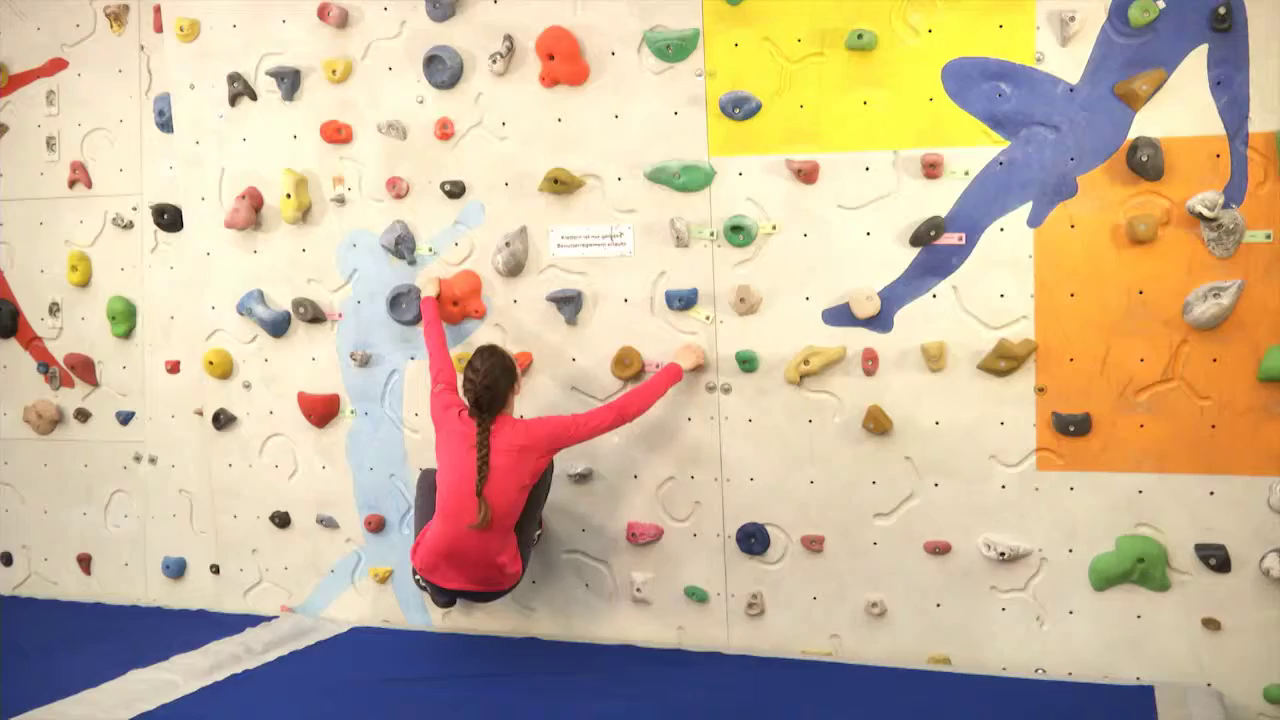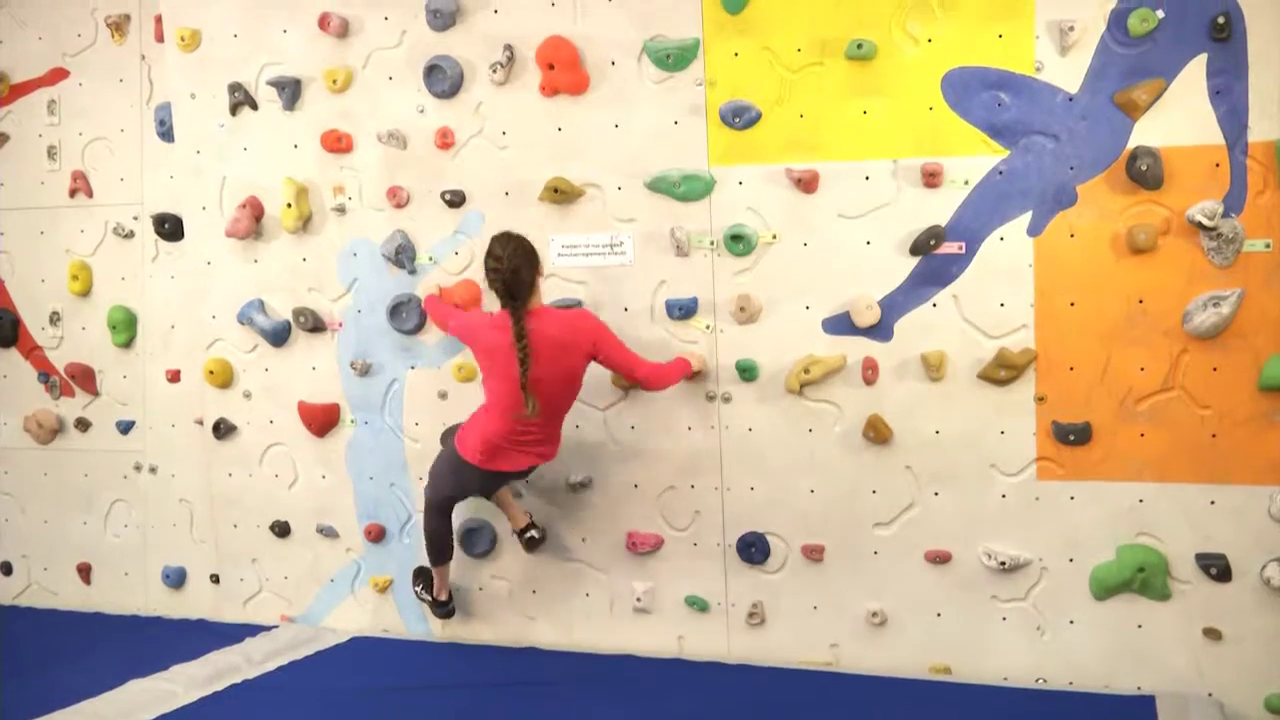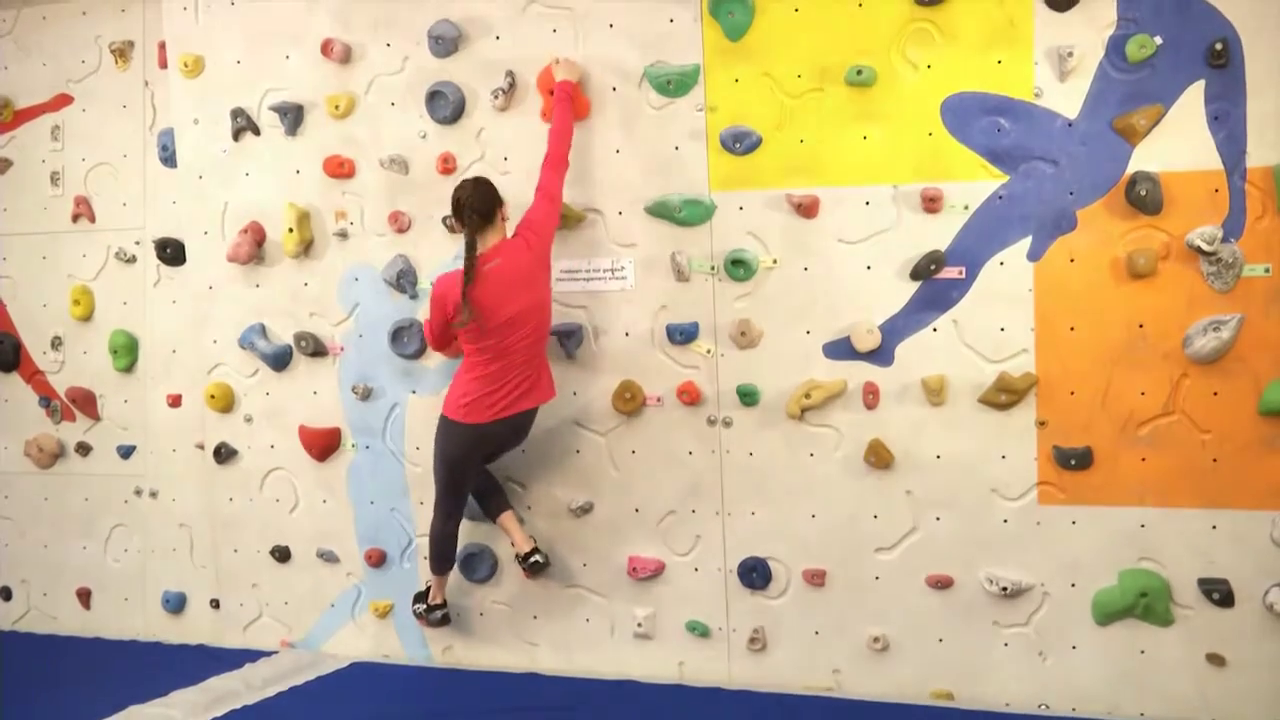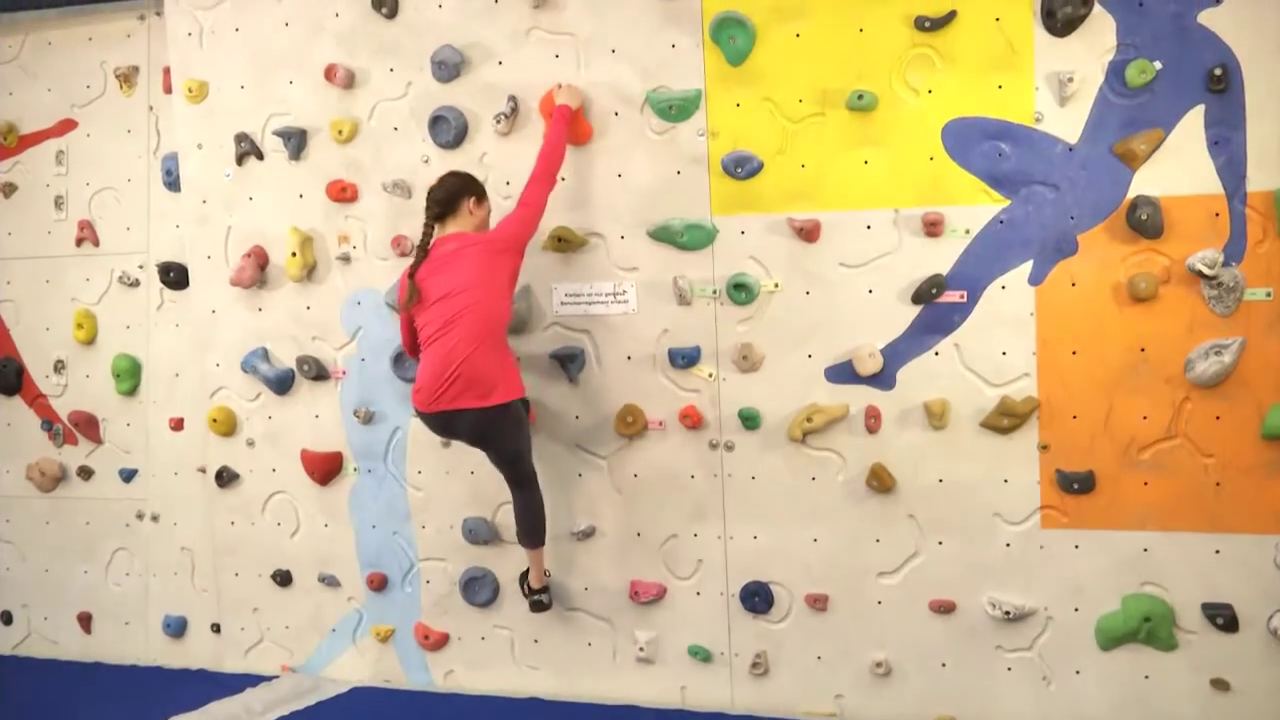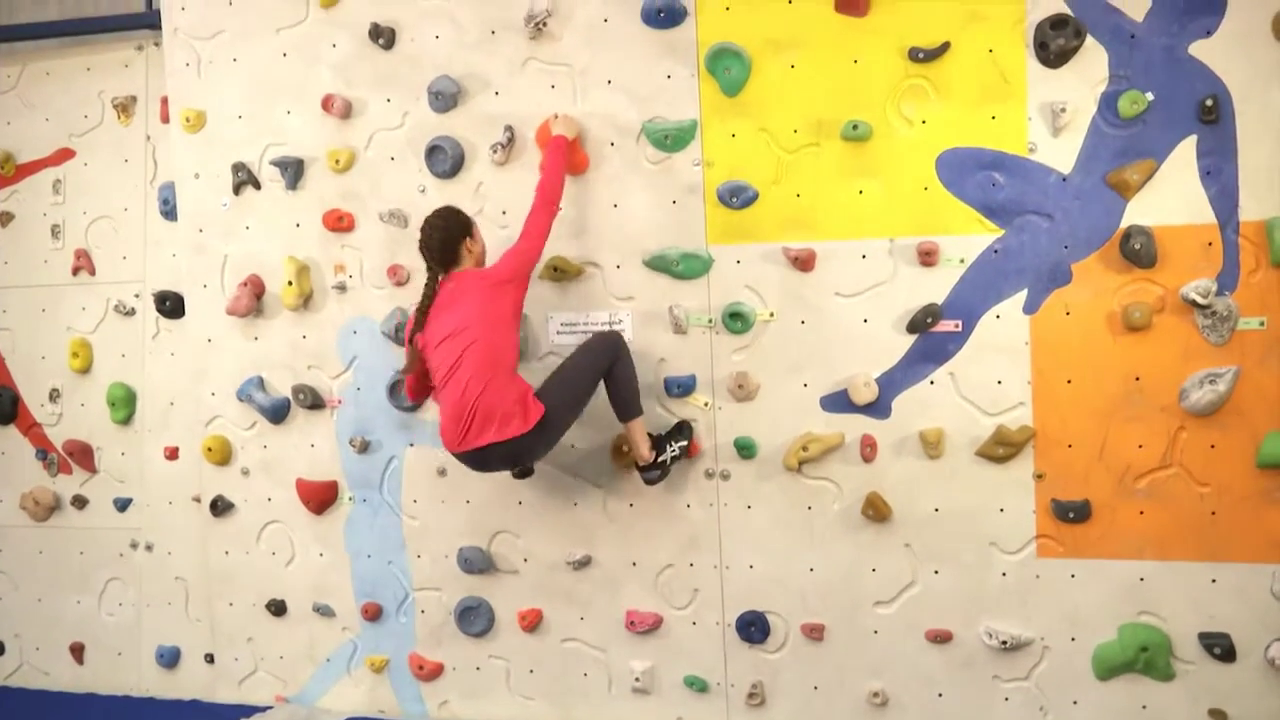
dt=1s
person 1, frame 1
left shoulder: (449, 420)
right shoulder: (534, 437)
left elbow: (439, 361)
right elbow: (618, 412)
left wrist: (429, 296)
right wrist: (677, 366)
left hip: (437, 571)
right hip: (498, 583)
person 1, frame 2
left shoulder: (483, 330)
right shoulder: (580, 327)
left elbow: (443, 316)
right elbow: (647, 377)
left wrist: (431, 300)
right wrist: (686, 364)
left hip: (483, 451)
right hip: (532, 454)
left knee: (436, 502)
left ankle: (439, 593)
right ankle: (521, 522)
person 1, frame 3
left shoulder: (448, 287)
right shoulder: (533, 246)
right elbow: (555, 165)
right wrist: (564, 88)
left hip: (470, 415)
right hip: (523, 410)
left knee: (449, 501)
right knee: (474, 470)
left ankle: (436, 598)
right ankle: (526, 547)
person 1, frame 4
left shoulder: (413, 272)
right shoulder: (498, 245)
right elbow: (540, 183)
right wrist: (564, 111)
left hip: (433, 410)
right hip: (489, 404)
right knee: (523, 480)
right ankle: (537, 583)
person 1, frame 5
left shoulder: (420, 320)
right shoulder: (499, 280)
left elbow: (416, 390)
right elbow: (543, 211)
right wrist: (560, 140)
left hip: (469, 455)
right hip: (522, 439)
right knee: (609, 344)
left ankle: (517, 458)
right ankle: (646, 455)
